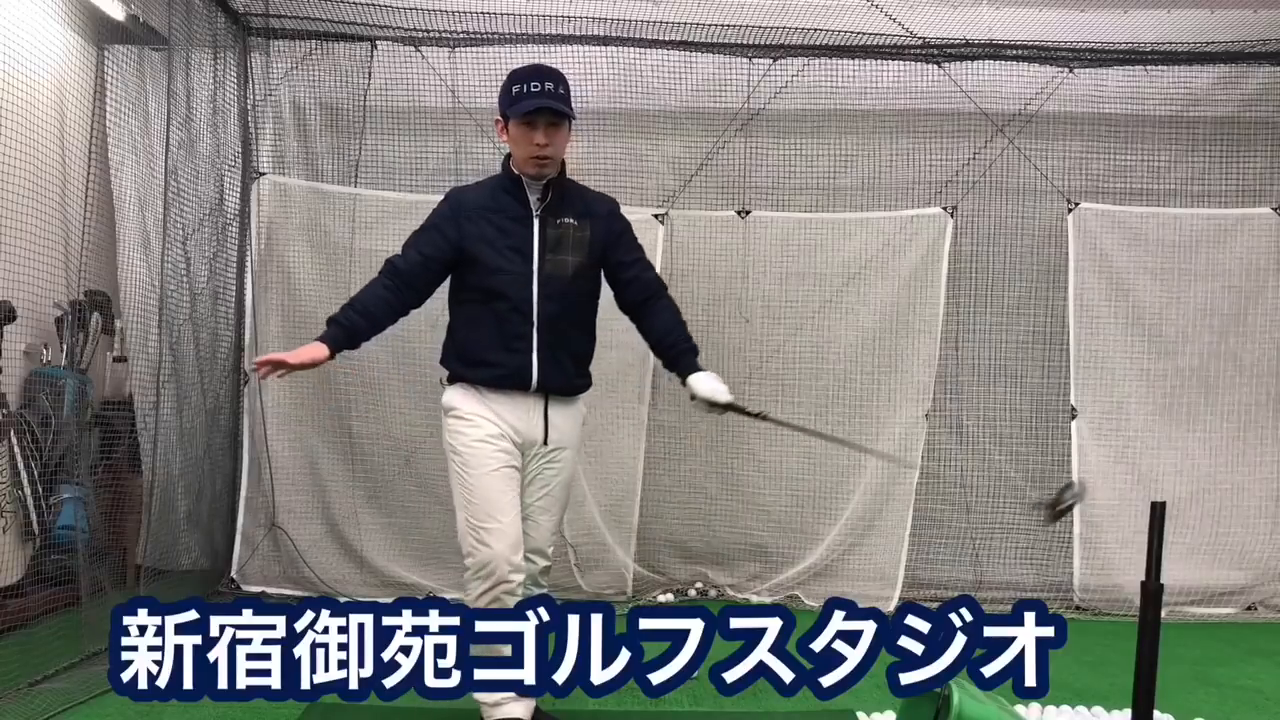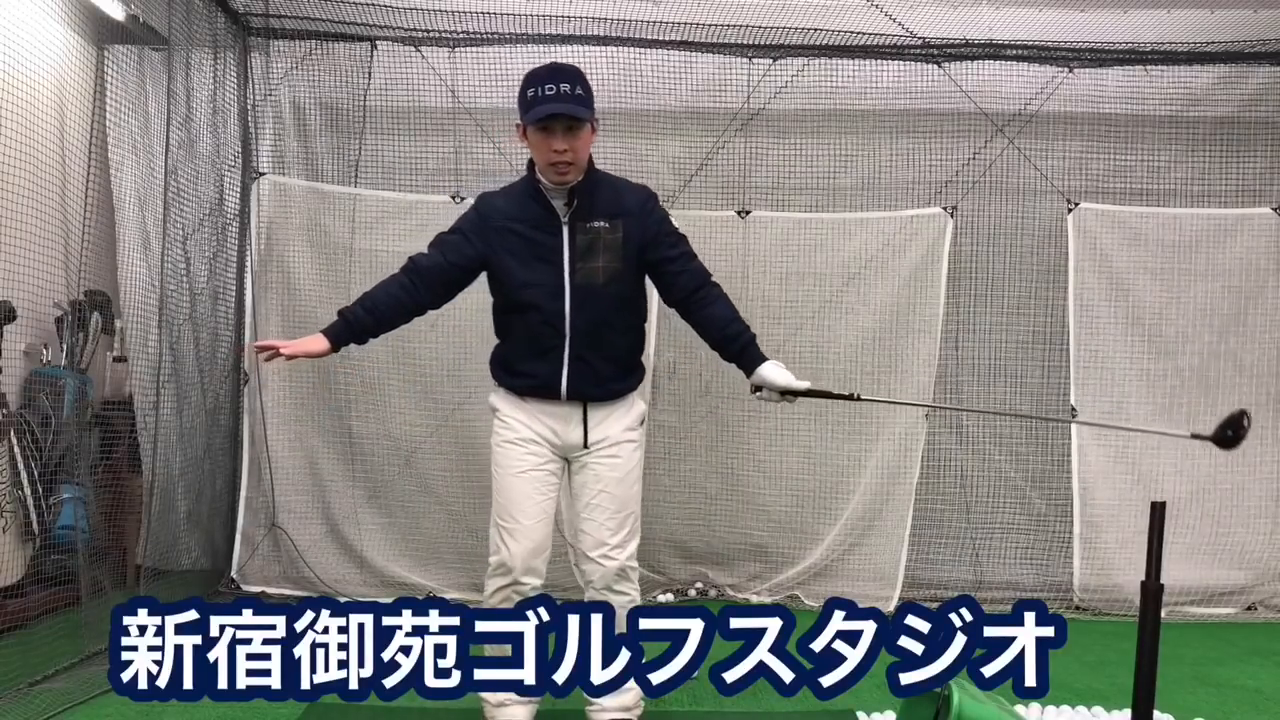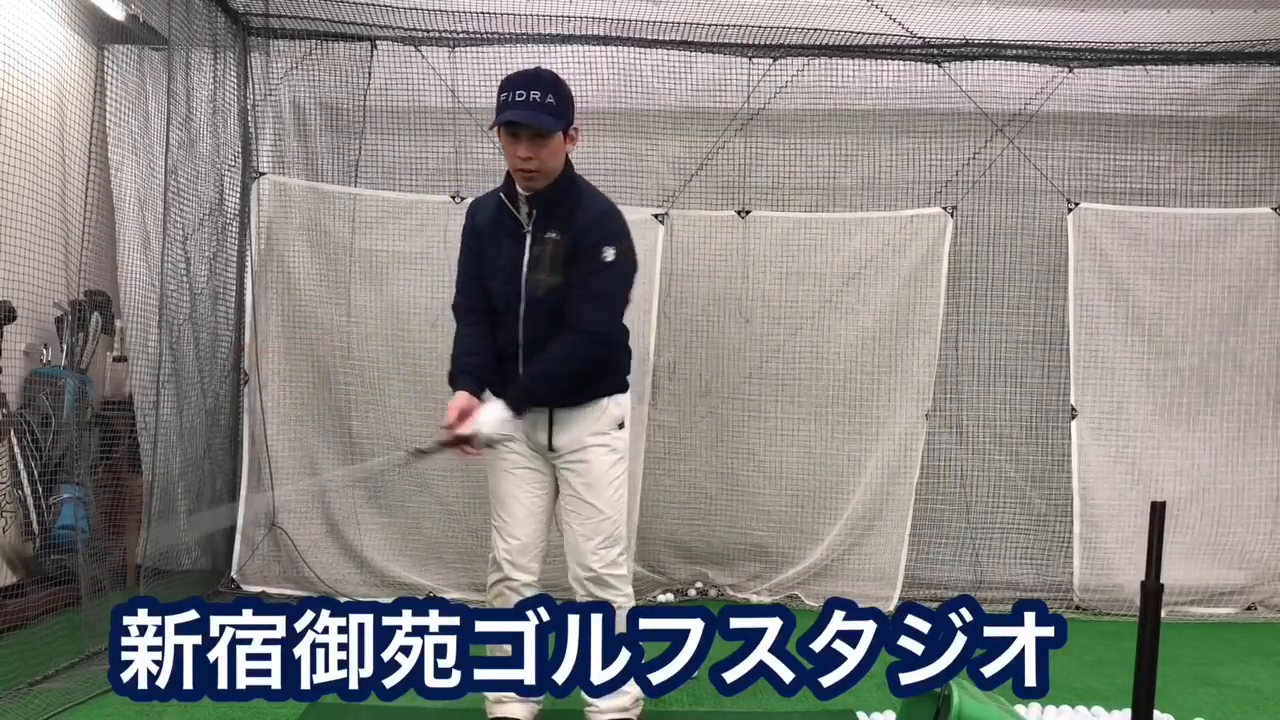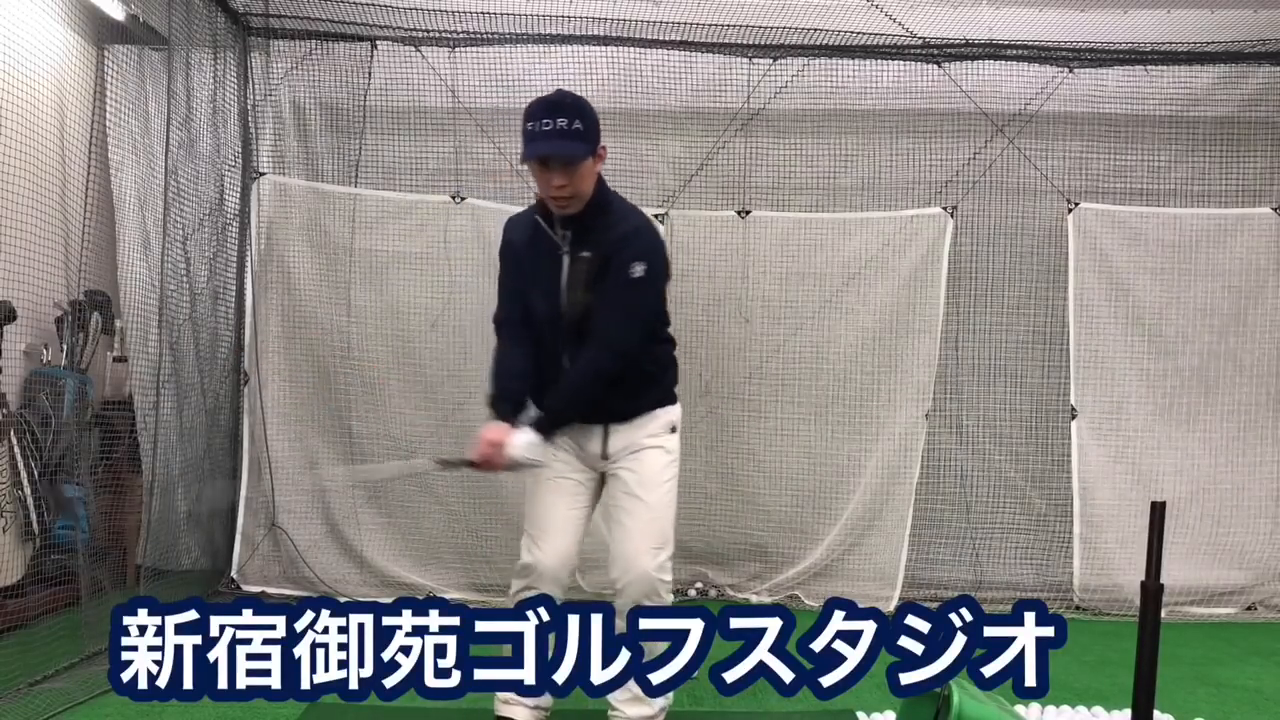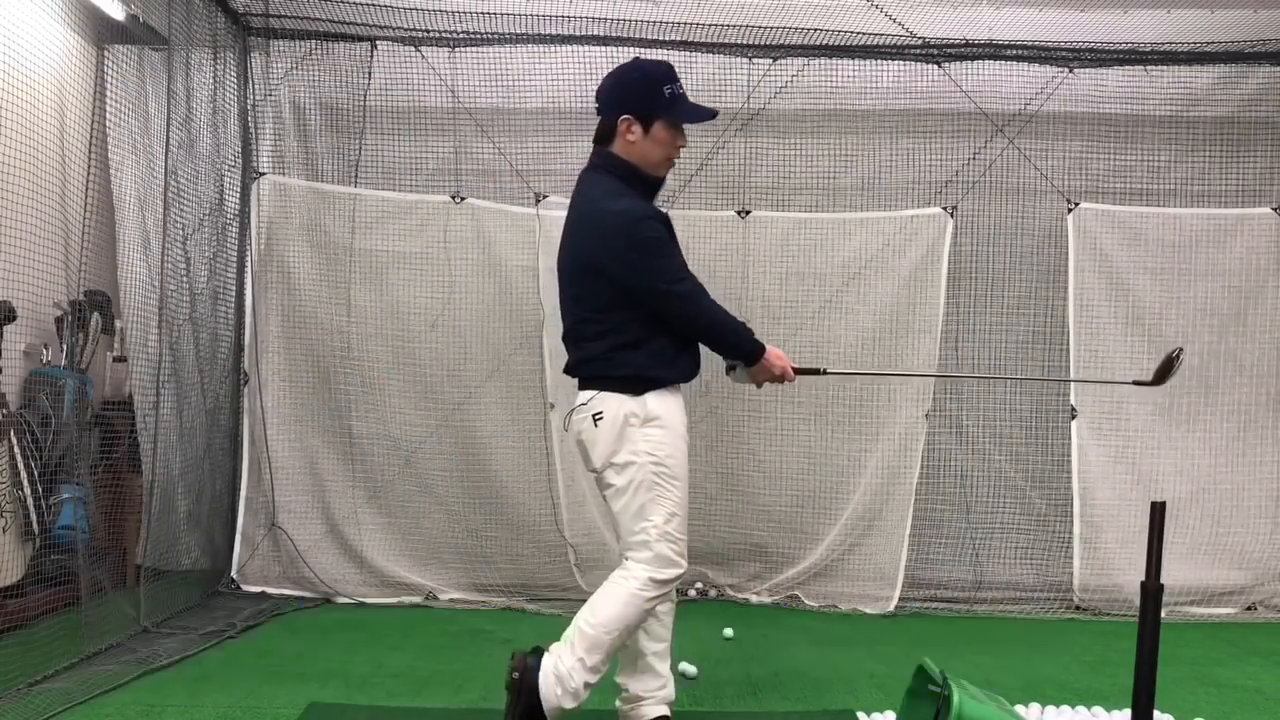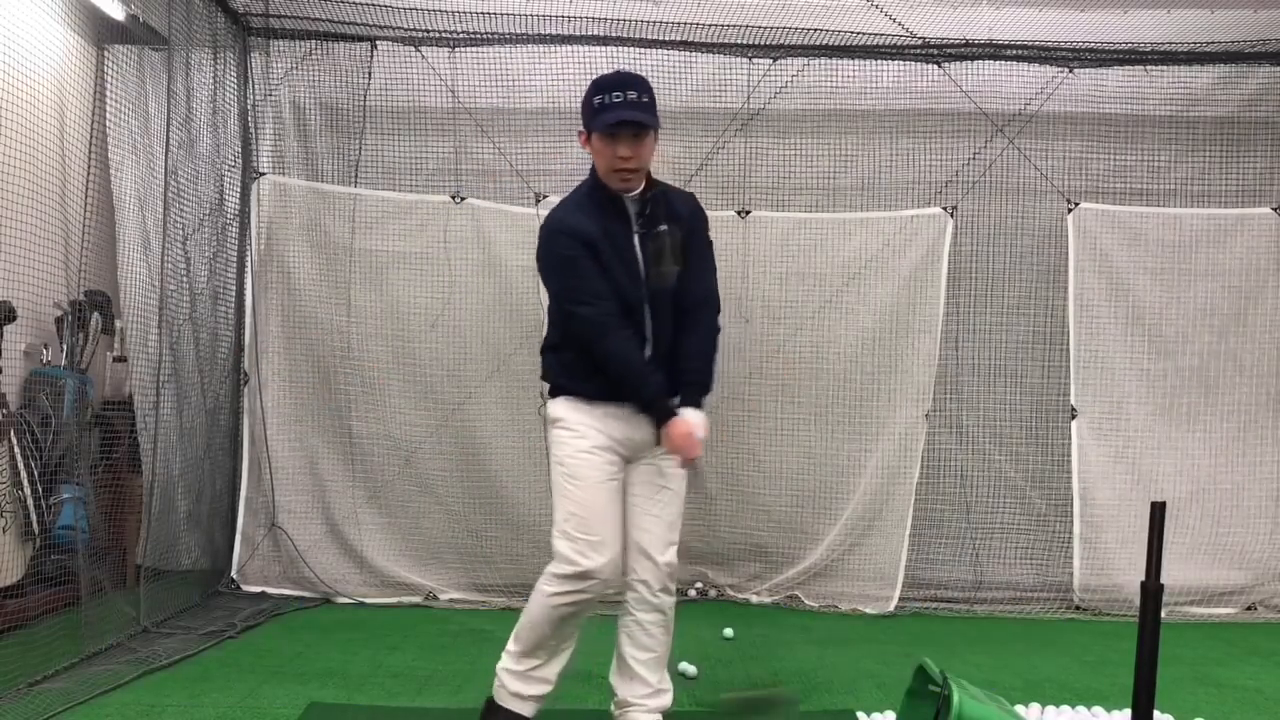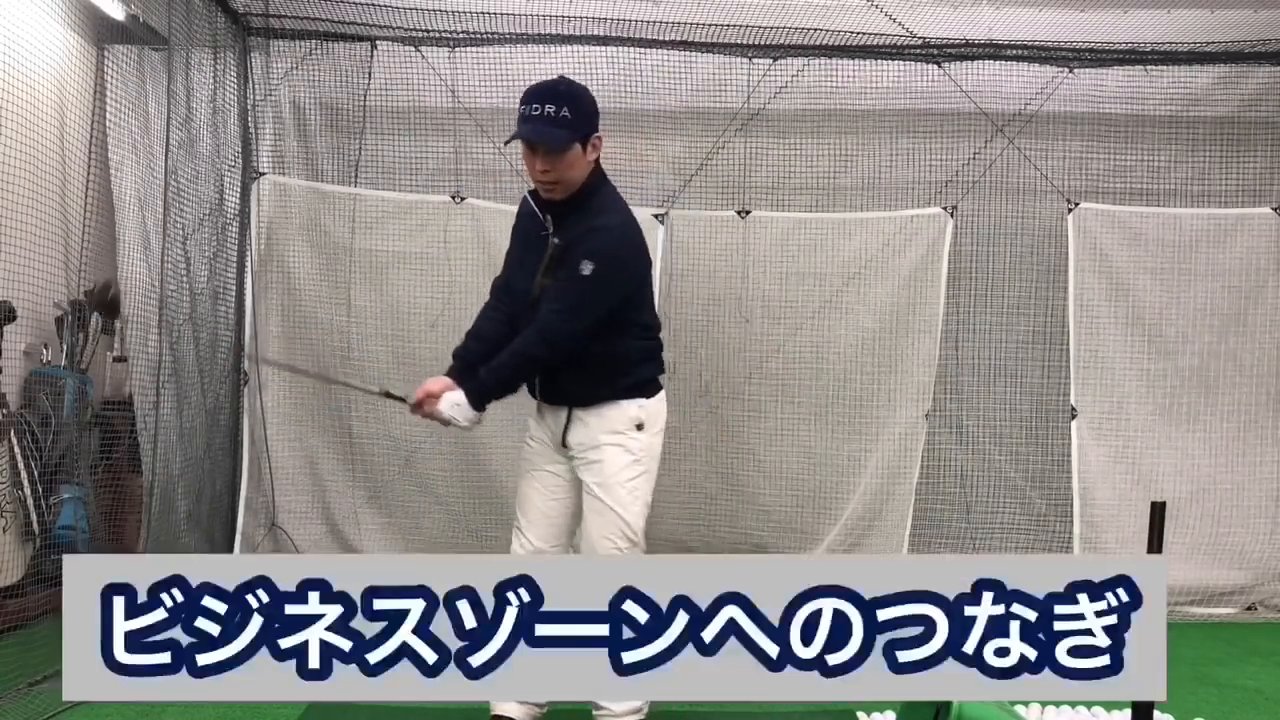
dt=0.7s
person 1, frame 1
left shoulder: (598, 215)
right shoulder: (466, 208)
left elbow: (645, 295)
right elbow: (402, 281)
left wrist: (691, 368)
right wrist: (330, 342)
left hip: (560, 412)
right hip: (479, 407)
left knee: (533, 564)
right knee: (494, 563)
person 1, frame 2
left shoulder: (633, 208)
right shoulder: (495, 215)
left elbow: (693, 289)
right elbow: (421, 280)
left wrist: (754, 361)
right wrist: (331, 336)
left hip: (612, 415)
right hip: (524, 414)
left knee: (611, 567)
right knee: (514, 565)
person 1, frame 3
left shoulder: (598, 220)
right shoulder: (486, 215)
left elbow: (589, 333)
right elbow: (474, 315)
left wrist: (503, 403)
right wrist: (471, 392)
left hip: (592, 415)
right hip: (518, 417)
left knee: (598, 567)
right knee: (513, 566)
person 1, frame 4
left shoulder: (634, 238)
right shoulder: (521, 236)
left elbow: (609, 353)
right elbow: (516, 335)
left wrist: (533, 431)
right wrist: (503, 415)
left hip: (642, 426)
right hip: (566, 429)
left knee: (642, 574)
right knee: (542, 567)
person 1, frame 5
left shoulder: (612, 195)
right shoulder: (621, 217)
left elbow: (680, 291)
right elbow: (682, 304)
left wrist: (743, 348)
right wrist: (754, 350)
left hip: (636, 402)
right hip: (634, 409)
left knee: (655, 559)
right knee: (655, 562)
person 1, frame 6
left shoulder: (682, 213)
right shoulder: (567, 227)
left elbow: (699, 316)
right elbow: (602, 336)
left wrist: (689, 407)
right wrist: (669, 414)
left hip: (659, 417)
right hip: (587, 416)
left knee: (653, 571)
right knee: (584, 566)
person 1, frame 7
left shoulder: (611, 232)
right shoulder: (535, 213)
left elbow: (550, 334)
right elbow: (506, 306)
left wrist: (469, 393)
right wrist: (458, 376)
left hip: (620, 417)
right hip: (551, 414)
right knee: (531, 563)
